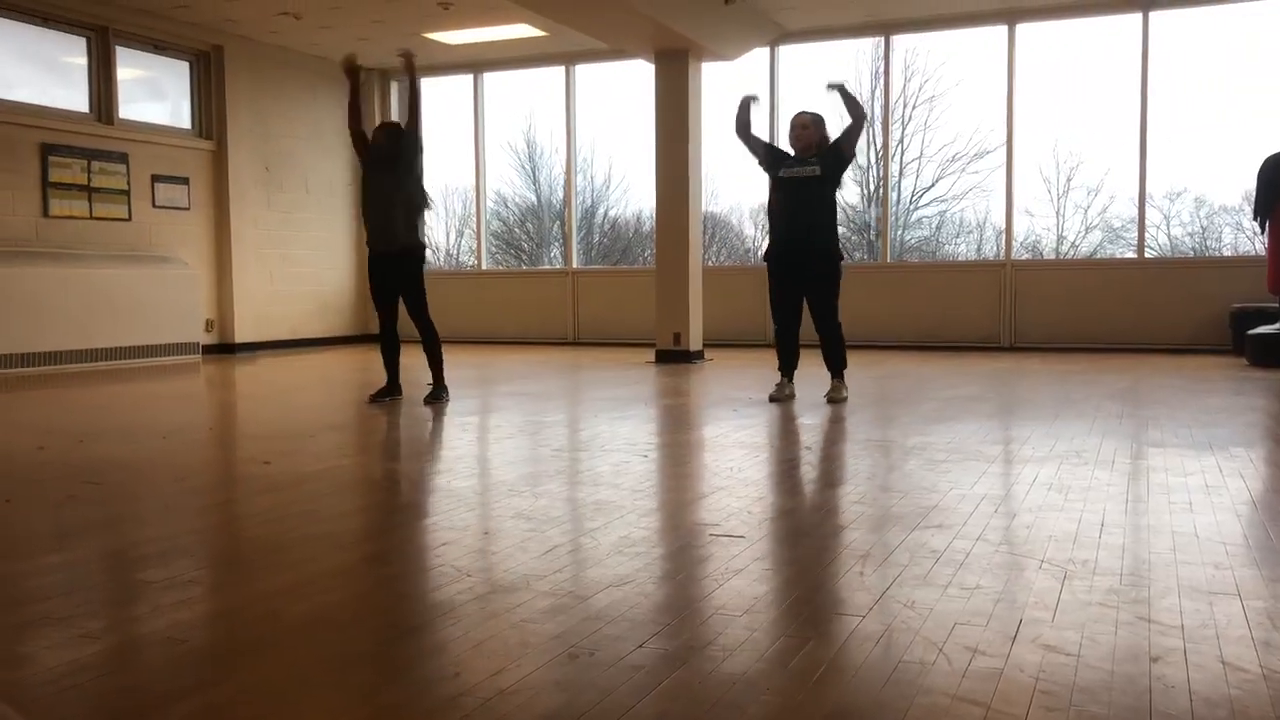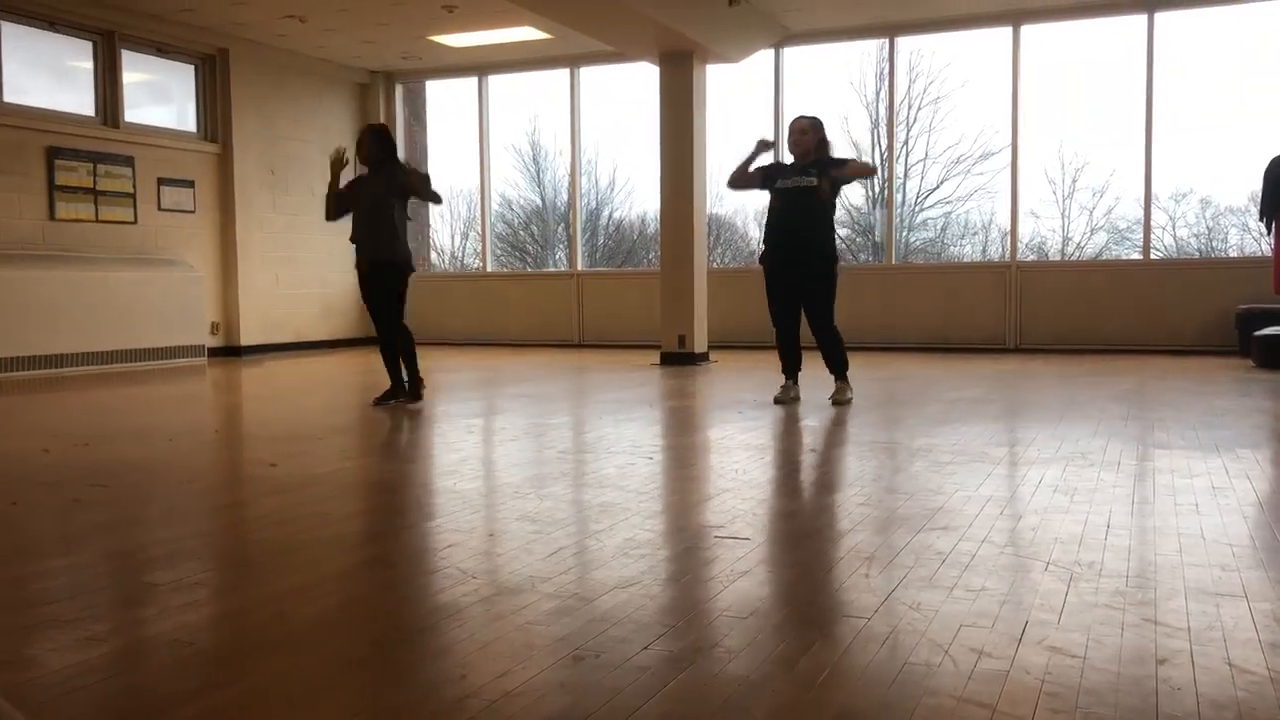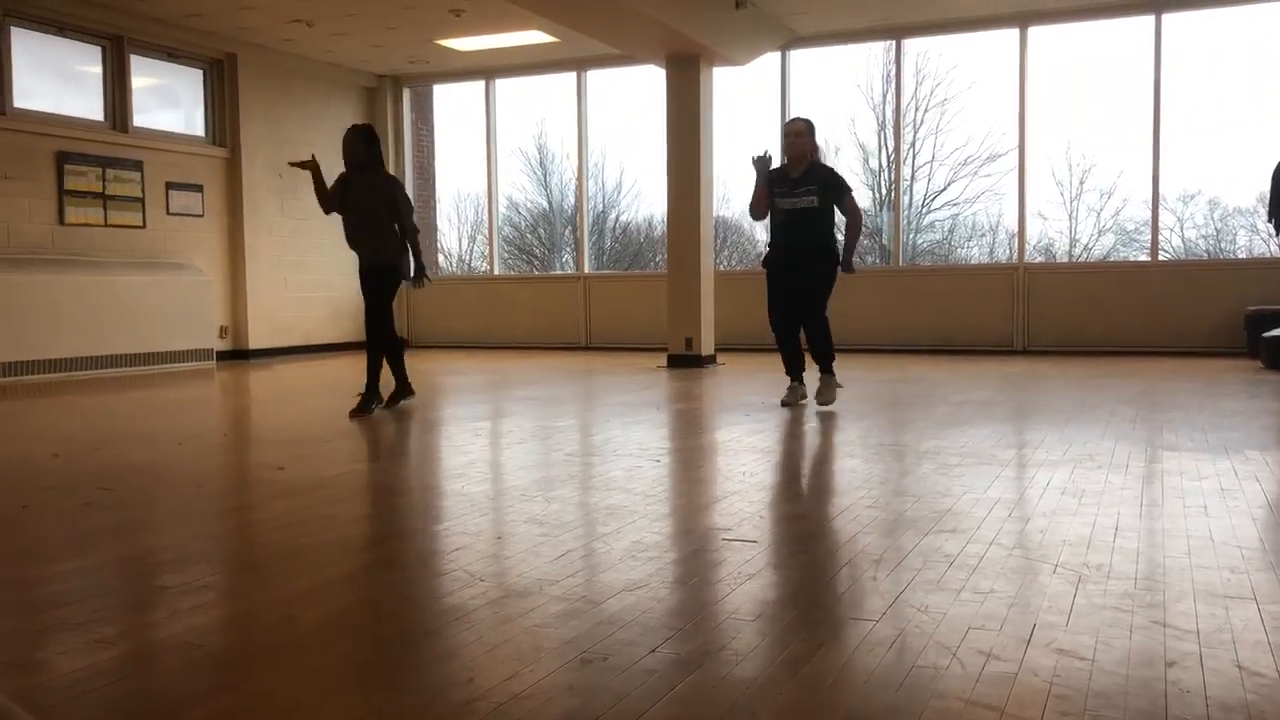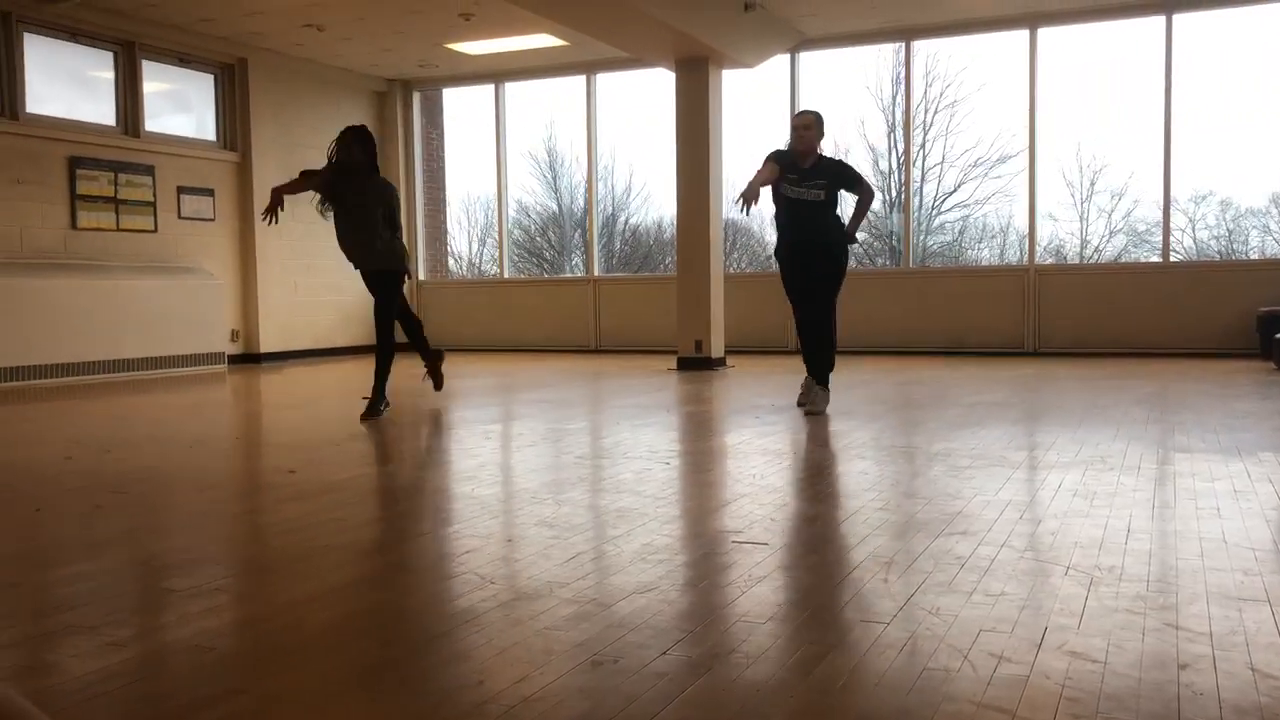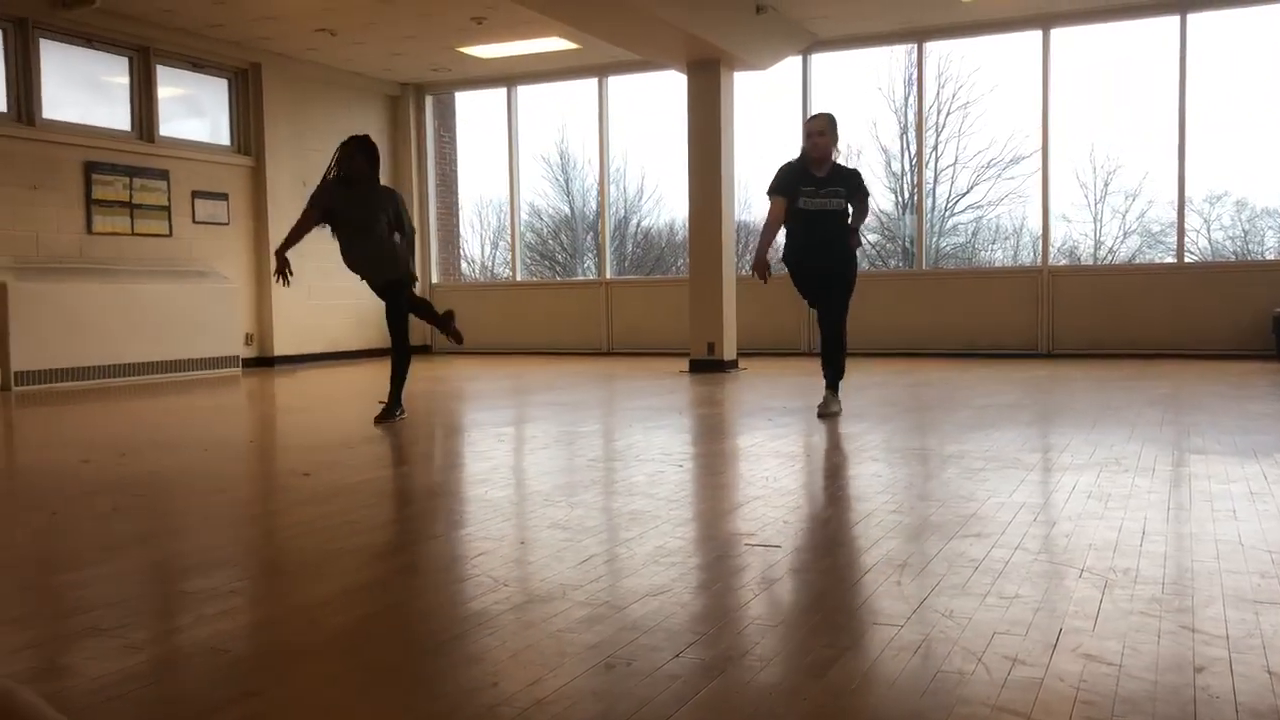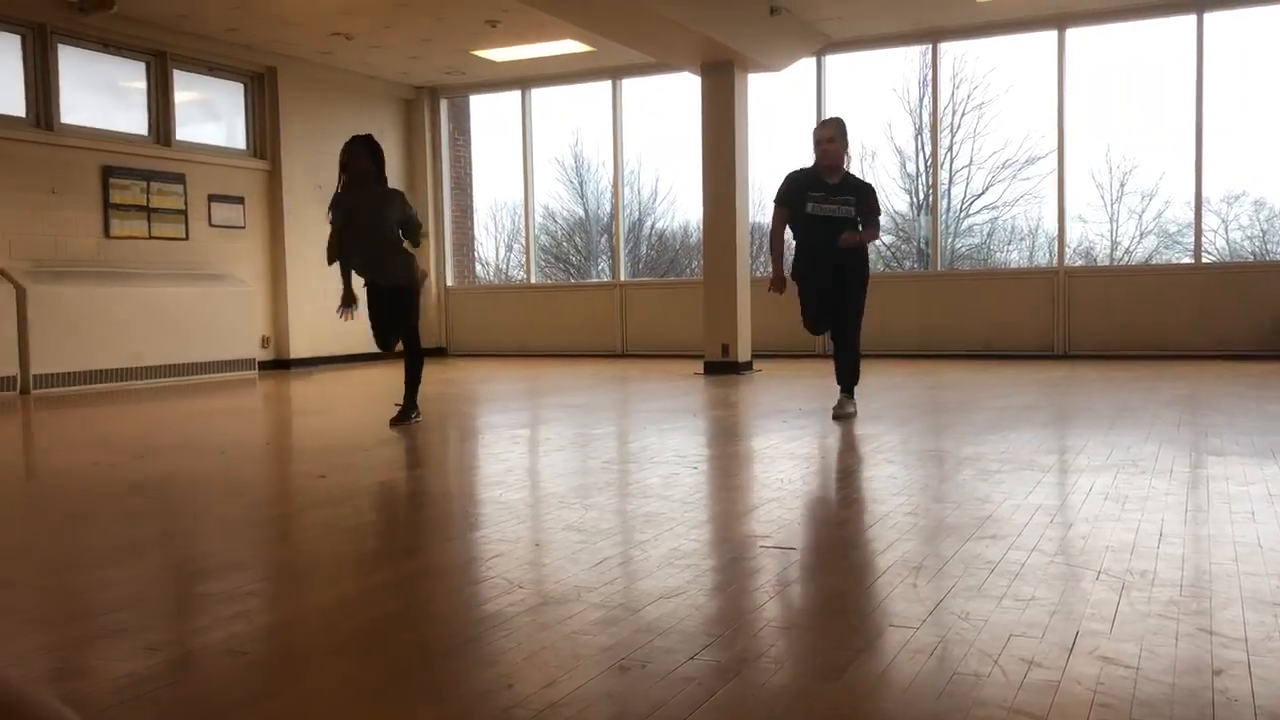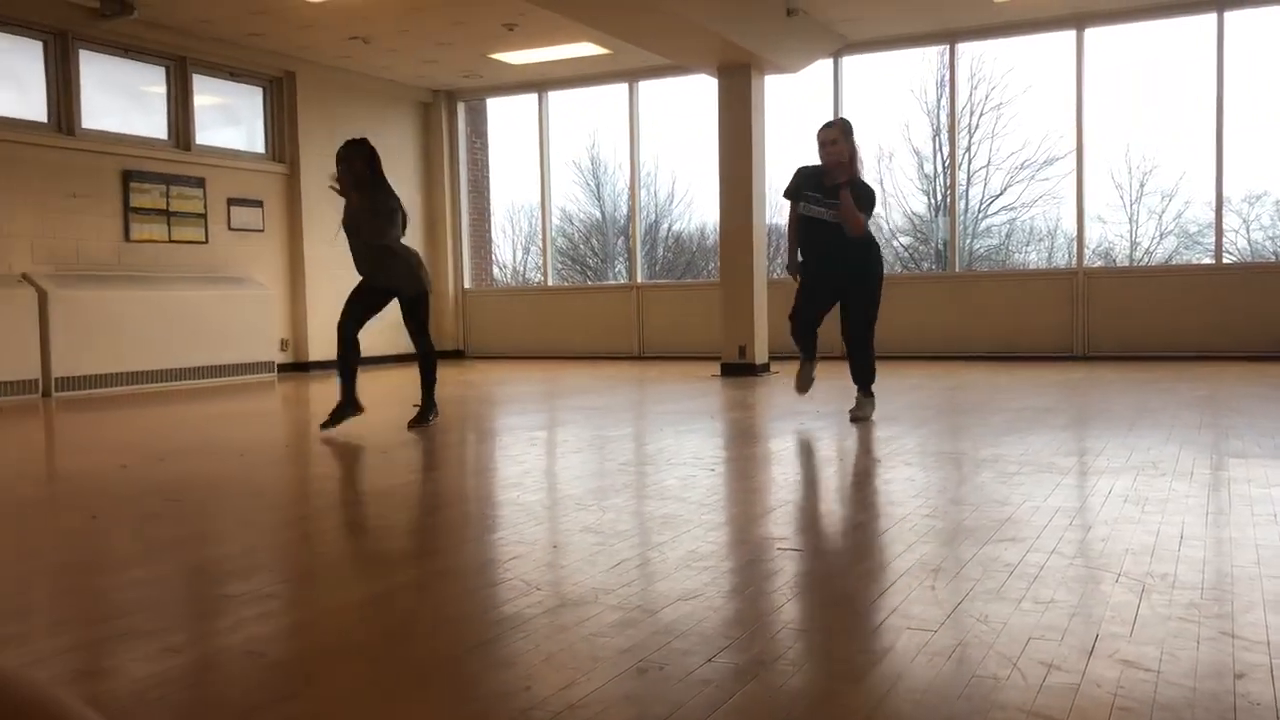
dt=0.2s
person 1, frame 1
left shoulder: (831, 160)
right shoulder: (778, 162)
left elbow: (859, 120)
right elbow: (743, 134)
left wrist: (843, 93)
right wrist: (745, 105)
left hip: (822, 254)
right hip: (782, 255)
left knee: (826, 319)
right knee: (784, 320)
left ankle: (838, 379)
right ankle: (785, 379)
person 1, frame 2
left shoulder: (828, 167)
right shoulder: (776, 172)
left elbow: (868, 170)
right elbow: (734, 182)
left wrist: (838, 174)
right wrist: (756, 153)
left hip: (817, 259)
right hip: (777, 259)
left knee: (821, 322)
right knee: (784, 324)
left ankle: (842, 380)
right ankle: (790, 382)
person 1, frame 3
left shoulder: (826, 177)
right shoulder: (773, 177)
left elbow: (854, 216)
right elbow: (758, 214)
left wrist: (847, 254)
right wrist: (760, 179)
left hip: (818, 262)
right hip: (780, 261)
left knee: (812, 317)
right knee: (781, 324)
left ankle: (827, 375)
right ankle: (796, 382)
person 1, frame 4
left shoulder: (835, 169)
right shoulder: (780, 161)
left elbow: (867, 194)
right elbow: (765, 175)
left wrist: (851, 228)
right wrist: (751, 188)
left hip: (829, 254)
right hip: (791, 254)
left knee: (822, 316)
right knee: (804, 317)
left ankle: (820, 386)
right ankle: (811, 375)
person 1, frame 5
left shoulder: (849, 177)
right shoulder: (789, 174)
left elbow: (862, 207)
right elbow: (776, 214)
left wrist: (855, 230)
right wrist: (761, 253)
left hip: (839, 261)
right hip: (802, 259)
left knee: (833, 322)
right knee: (822, 308)
left ankle: (832, 392)
person 1, frame 6
left shoulder: (860, 189)
right shoulder: (797, 182)
left elbow: (873, 230)
right elbow: (777, 226)
left wrist: (857, 237)
right wrist: (777, 269)
left hip: (850, 270)
right hip: (810, 268)
left knee: (845, 332)
right knee: (817, 325)
left ankle: (847, 395)
person 1, frame 7
left shoulder: (863, 192)
right shoulder: (805, 179)
left elbow: (857, 230)
right elbow: (794, 218)
left wrist: (843, 190)
right wrist: (792, 257)
left hip: (860, 272)
right hip: (817, 269)
left knee: (857, 335)
right knee: (800, 321)
left ankle: (865, 395)
right ankle: (808, 359)
person 2, frame 1
left shoulder: (407, 167)
right shoulder: (370, 166)
left elbow: (415, 120)
right elbow: (355, 128)
left wrist: (411, 79)
right wrist: (353, 82)
left hip: (407, 252)
right hip: (379, 255)
left knee: (420, 318)
right knee: (386, 322)
left ankle: (439, 383)
right ankle: (393, 383)
person 2, frame 2
left shoulder: (398, 176)
right shoulder: (356, 185)
left elbow: (433, 197)
right elbow: (331, 213)
left wrist: (421, 183)
right wrist: (336, 177)
left hip: (394, 260)
right hip: (366, 261)
left knee: (392, 321)
right knee: (382, 325)
left ankle: (414, 382)
right ankle: (398, 385)
person 2, frame 3
left shoulder: (388, 184)
right shoulder: (346, 183)
left elbow: (408, 226)
right elbow: (329, 206)
left wrist: (418, 265)
right wrist: (316, 174)
left hip: (389, 262)
right hip: (368, 262)
left knee: (377, 323)
right knee: (381, 323)
left ankle: (370, 394)
right ankle: (402, 384)
person 2, frame 4
left shoulder: (383, 189)
right shoulder: (334, 179)
left elbow: (394, 230)
right elbow: (306, 181)
left wrist: (401, 262)
right wrist: (279, 192)
left hip: (388, 263)
right hip: (367, 265)
left knee: (384, 325)
right knee: (398, 310)
left ankle: (378, 396)
right ankle: (431, 359)
person 2, frame 5
left shoulder: (387, 197)
right shoulder: (331, 192)
left elbow: (406, 233)
right elbow: (306, 222)
left wrist: (408, 266)
right wrist: (282, 250)
left hip: (395, 271)
right hip: (371, 274)
left knee: (398, 332)
right knee: (407, 310)
left ankle: (395, 402)
right ankle: (444, 322)
person 2, frame 6
left shoulder: (393, 198)
right shoulder: (342, 200)
left elbow: (416, 234)
right elbow: (339, 245)
right wrist: (347, 288)
left hip: (403, 275)
right hip: (375, 279)
left knee: (409, 338)
right knee: (385, 341)
left ankle: (410, 405)
person 2, frame 7
left shoulder: (384, 200)
right shoulder: (354, 198)
left elbow: (384, 238)
left wrist: (356, 201)
left hip: (407, 277)
right hip: (375, 280)
left knee: (421, 341)
right knee: (346, 329)
left ankle: (429, 406)
right ankle: (349, 399)
